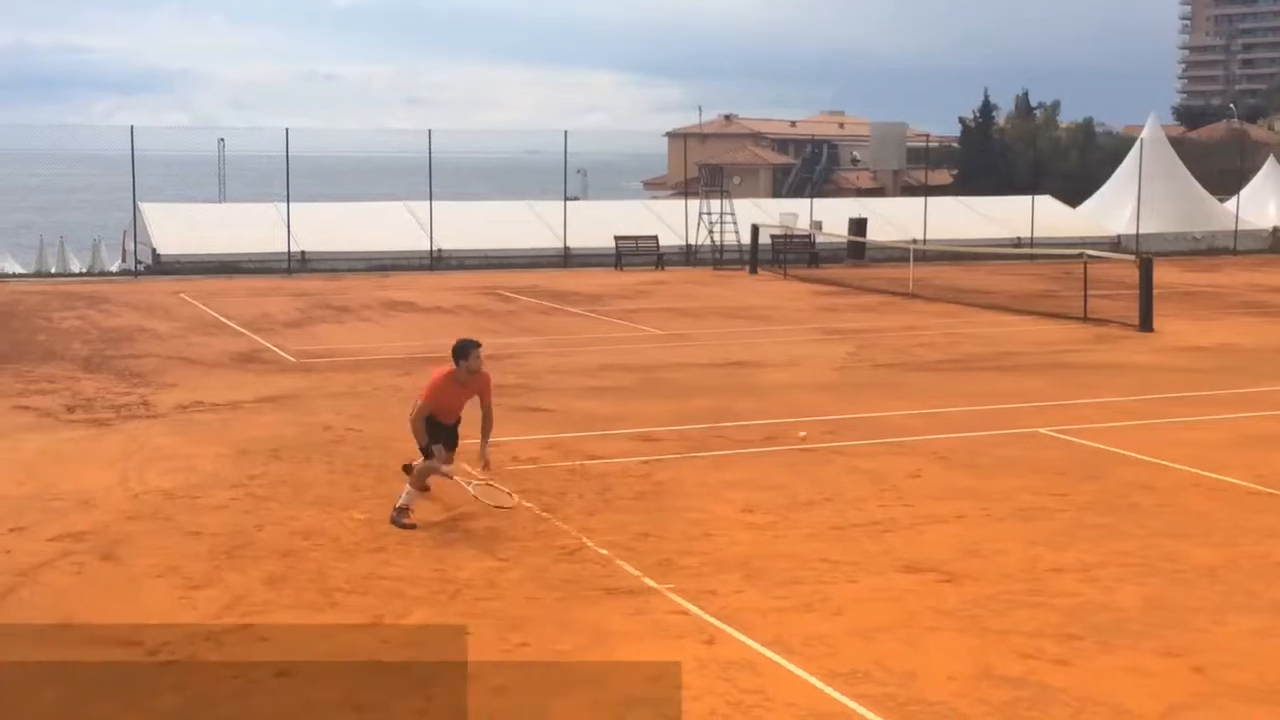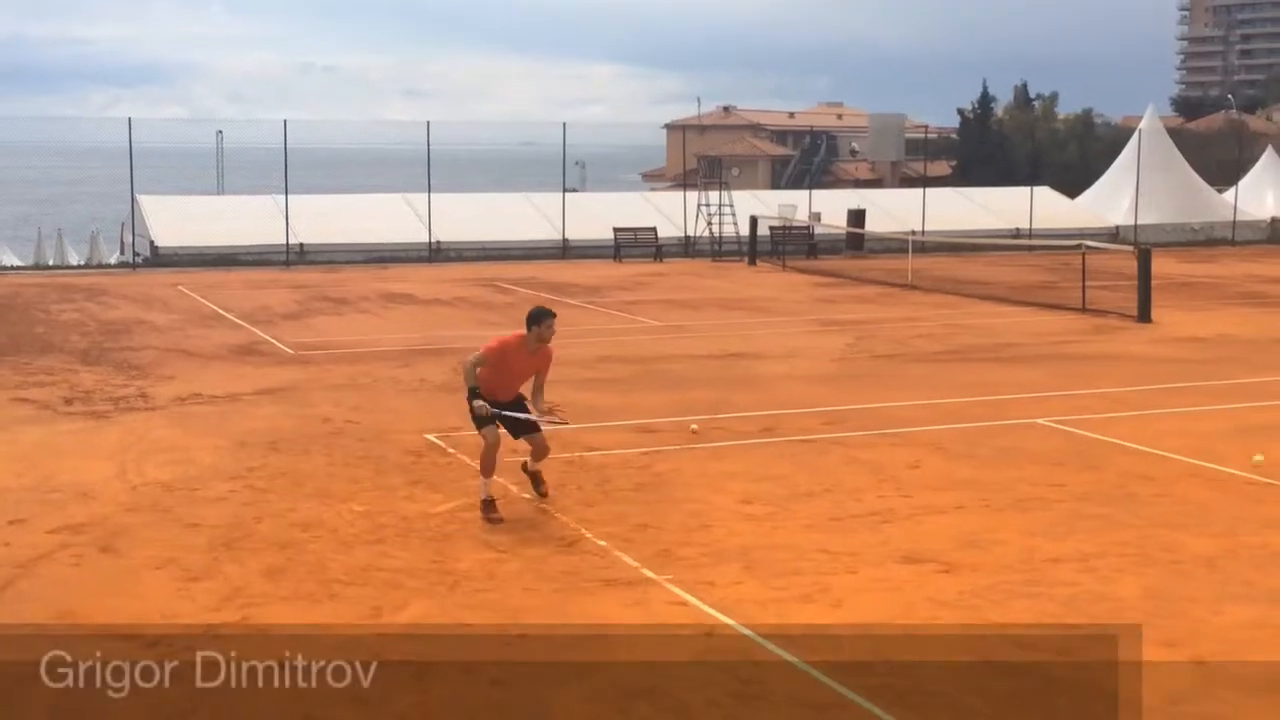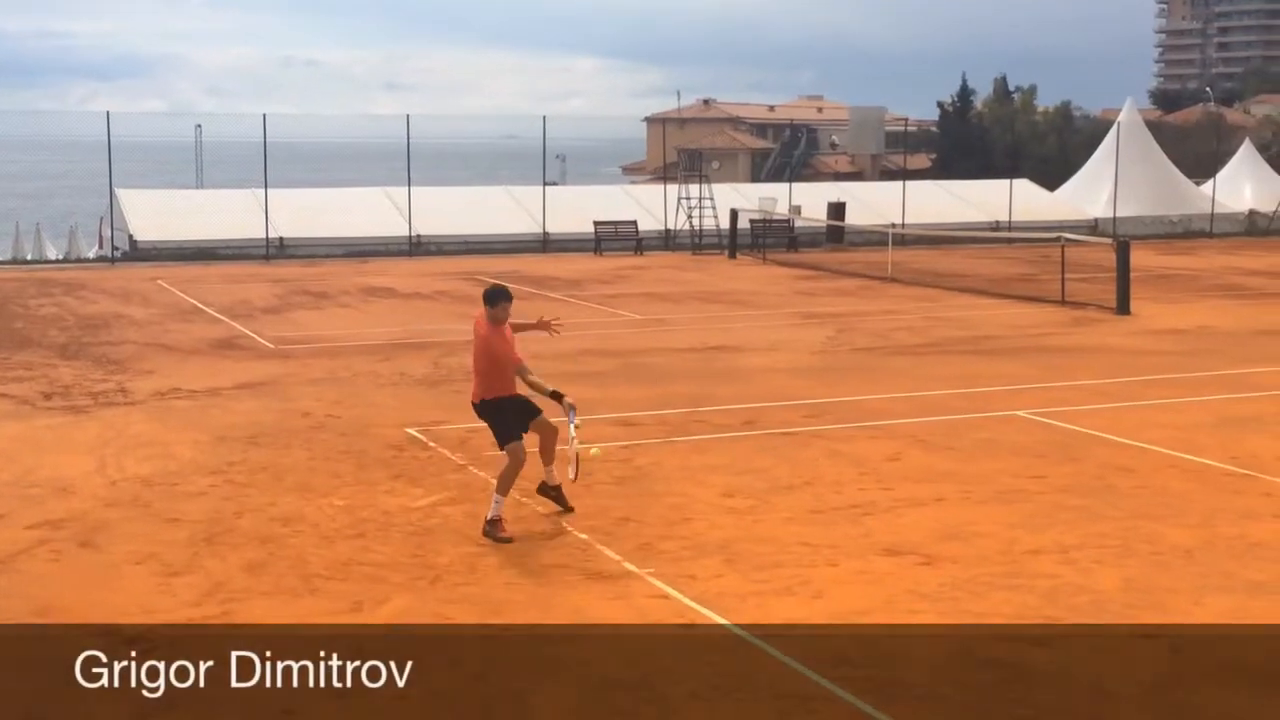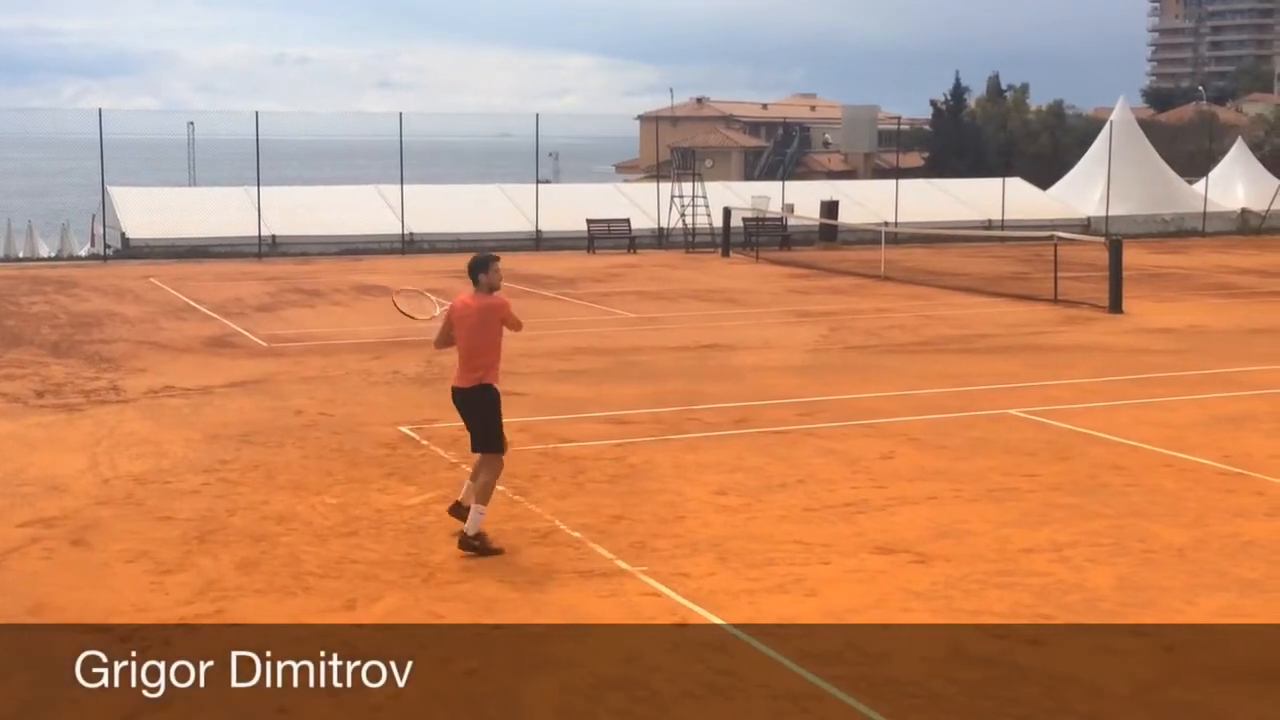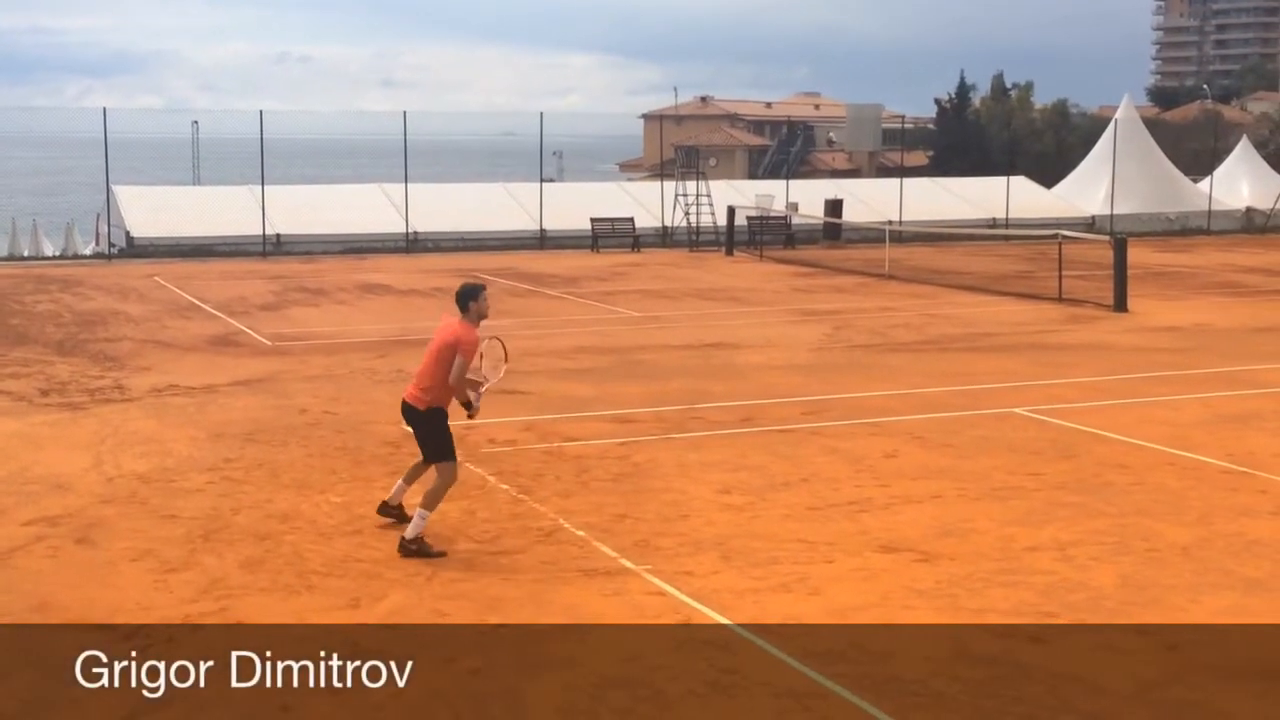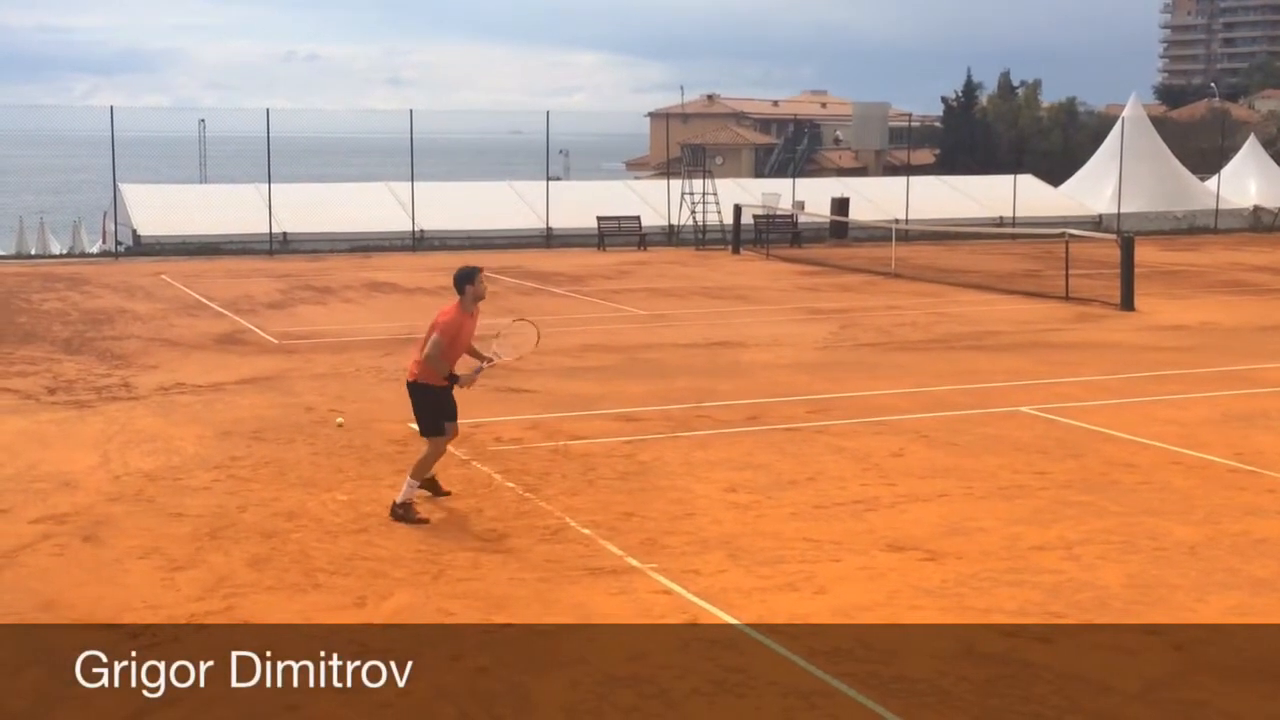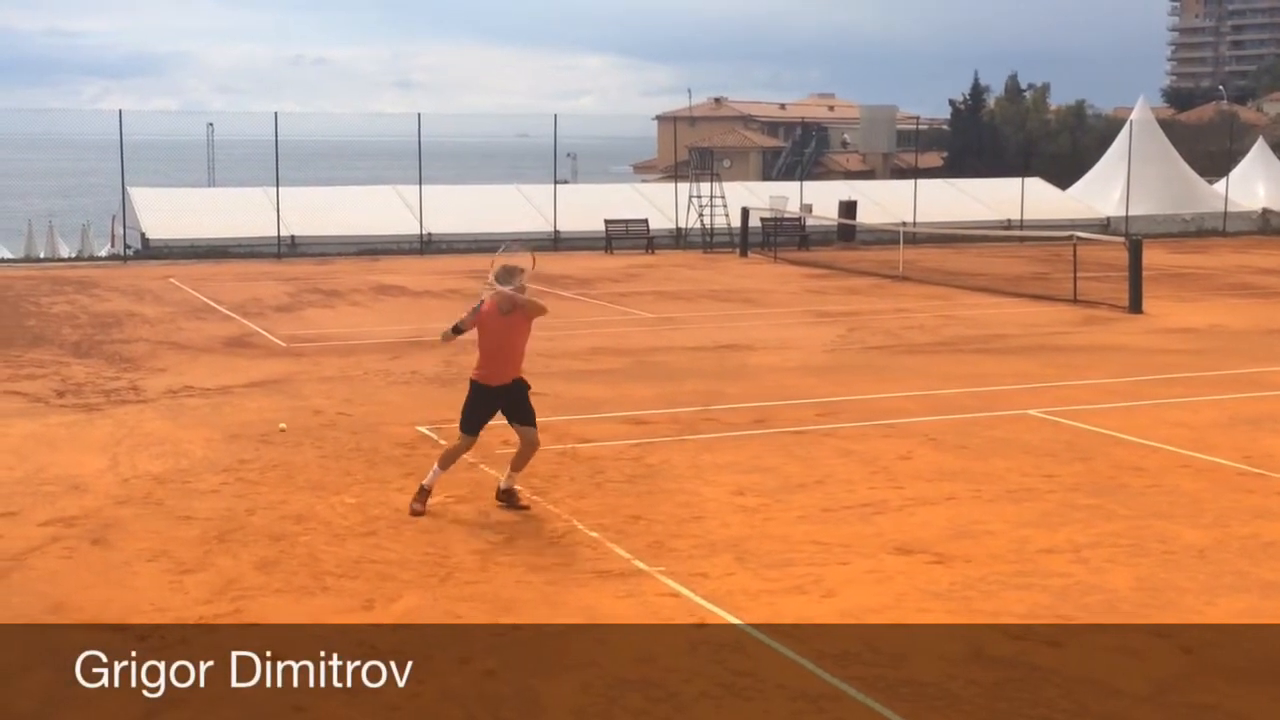
dt=0.5s
person 1, frame 1
left shoulder: (482, 377)
right shoulder: (440, 381)
left elbow: (487, 411)
right elbow: (416, 420)
left wrist: (484, 447)
right wrist: (429, 452)
left hip: (450, 418)
right hip: (426, 420)
left knee: (447, 460)
right knee: (438, 460)
left ankle: (414, 469)
right ankle: (401, 508)
person 1, frame 2
left shoulder: (546, 353)
right shoulder: (508, 343)
left elbow: (538, 390)
right elbow: (471, 364)
left wrist: (541, 406)
right wrist: (474, 397)
left hip: (509, 399)
right hip: (483, 396)
left knee: (541, 446)
right knee: (492, 441)
left ankle: (531, 467)
right ankle: (487, 498)
person 1, frame 3
left shoulder: (489, 318)
right shoulder: (494, 343)
left elbow: (507, 326)
right elbow: (527, 378)
left wrist: (535, 326)
right wrist: (559, 398)
left hip: (505, 394)
right hip: (489, 401)
left knee: (549, 431)
right knee: (517, 457)
left ankle: (550, 484)
right ankle: (493, 519)
person 1, frame 4
left shoulder: (458, 304)
right shoulder: (497, 304)
left elbow: (439, 342)
right elbow: (517, 325)
left hip: (462, 389)
right hip: (481, 391)
left knee: (492, 453)
right knee: (494, 462)
left ankle: (463, 503)
right ankle: (471, 534)
person 1, frame 5
left shoulder: (451, 325)
right shoulder: (469, 337)
right elbow: (454, 382)
left wrist: (469, 383)
right wrist: (469, 404)
left hip: (413, 402)
right hip: (427, 408)
left knee: (433, 457)
right knee: (447, 474)
left ankle: (392, 503)
right ankle: (412, 538)
person 1, frame 6
left shoulder: (473, 311)
right shoulder: (450, 318)
right elbow: (429, 357)
left wrist: (480, 357)
right wrist: (455, 378)
left hip: (442, 383)
right hip: (423, 382)
left knee: (451, 432)
right knee: (437, 445)
left ankle: (425, 477)
right ankle: (402, 503)
person 1, frame 7
left shoulder: (525, 309)
right shoulder: (482, 311)
left elbow: (542, 308)
right elbow: (445, 338)
left wrist: (509, 295)
right wrist: (461, 325)
left hip: (513, 384)
right hip: (482, 384)
left knee: (531, 442)
right knee: (464, 444)
left ankle: (506, 489)
right ankle: (425, 488)
